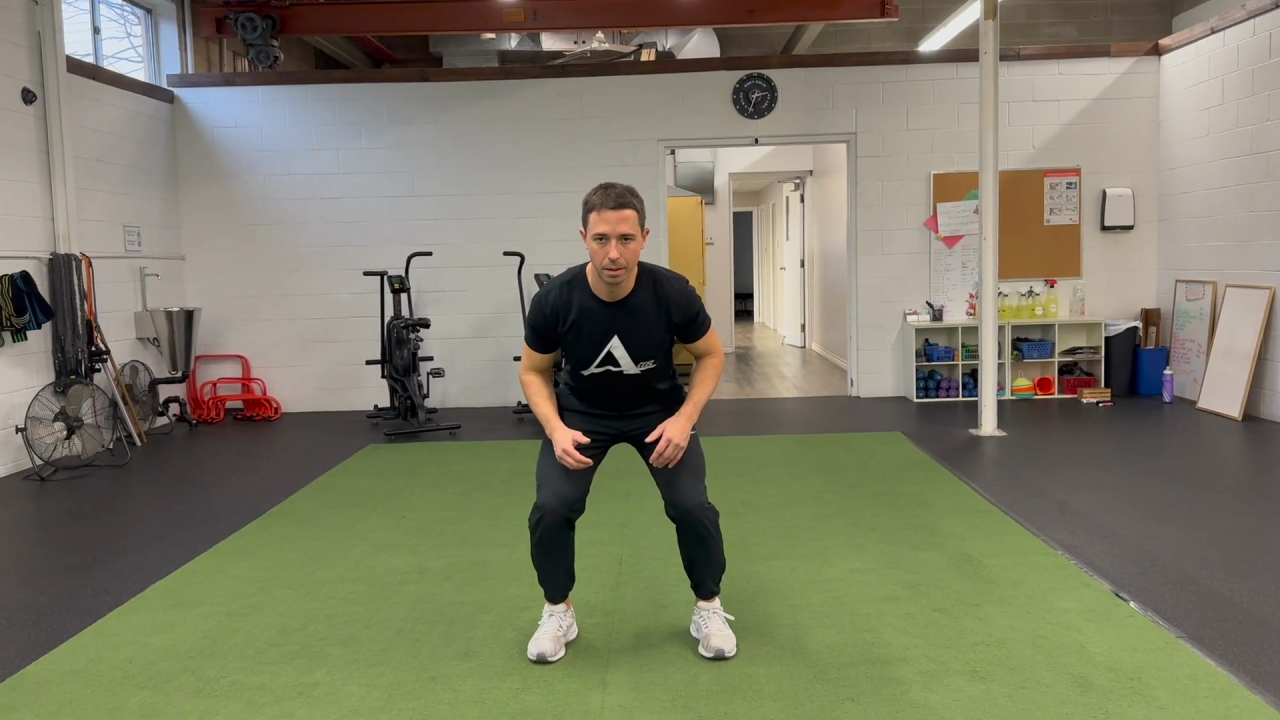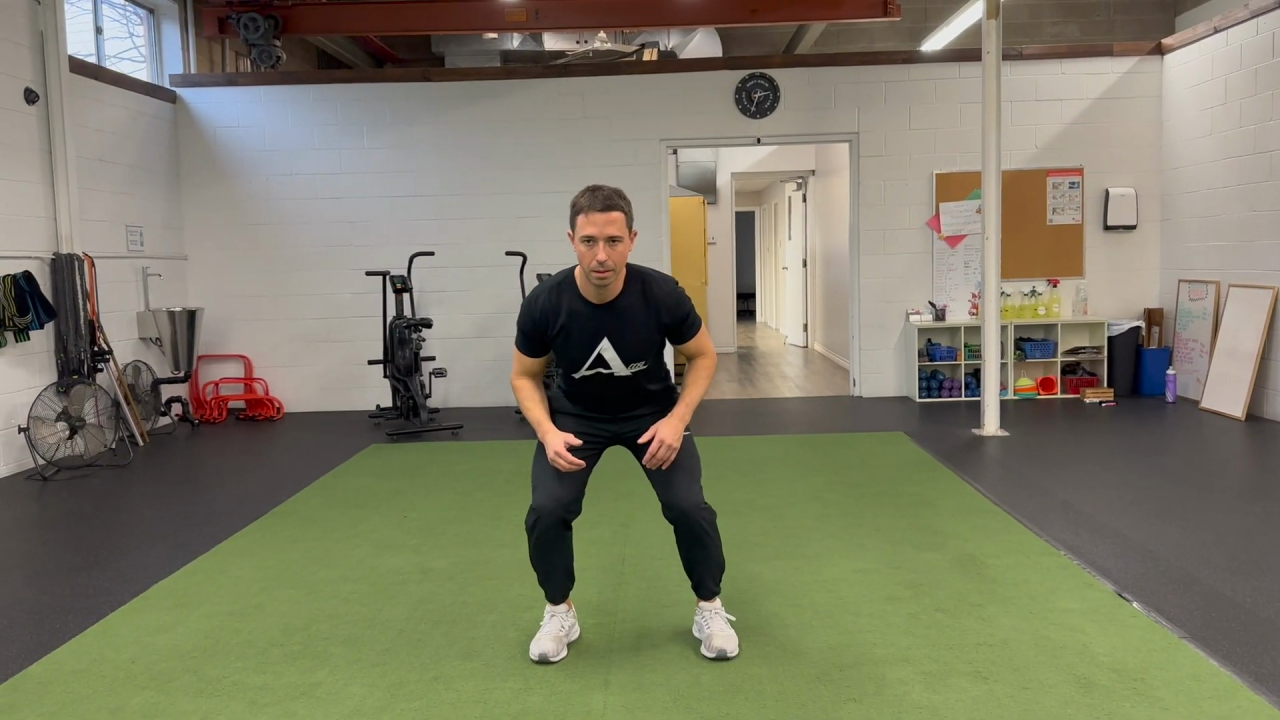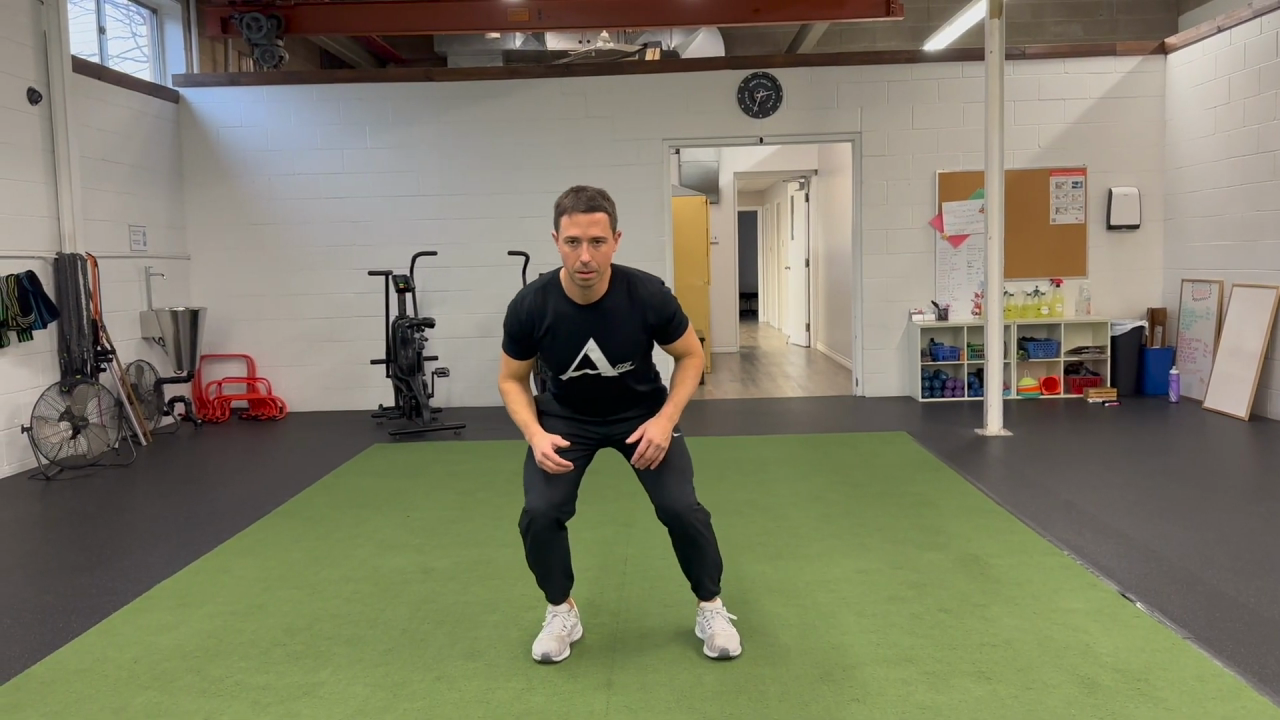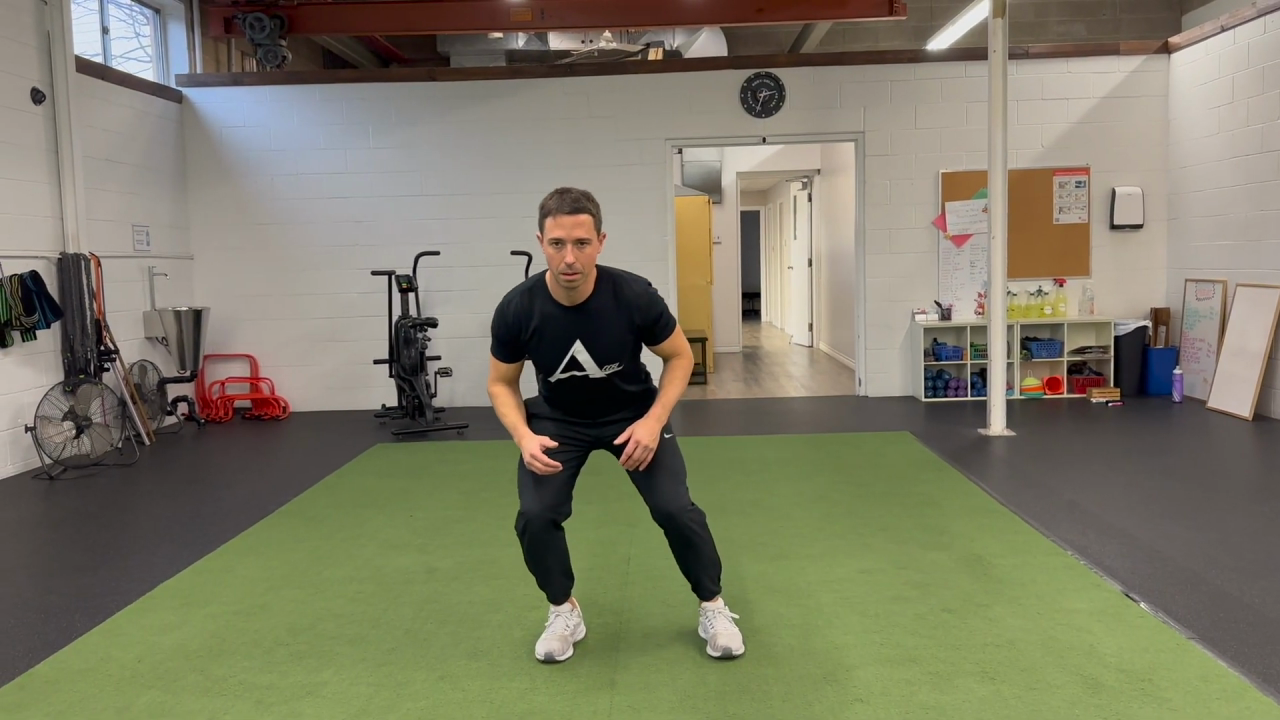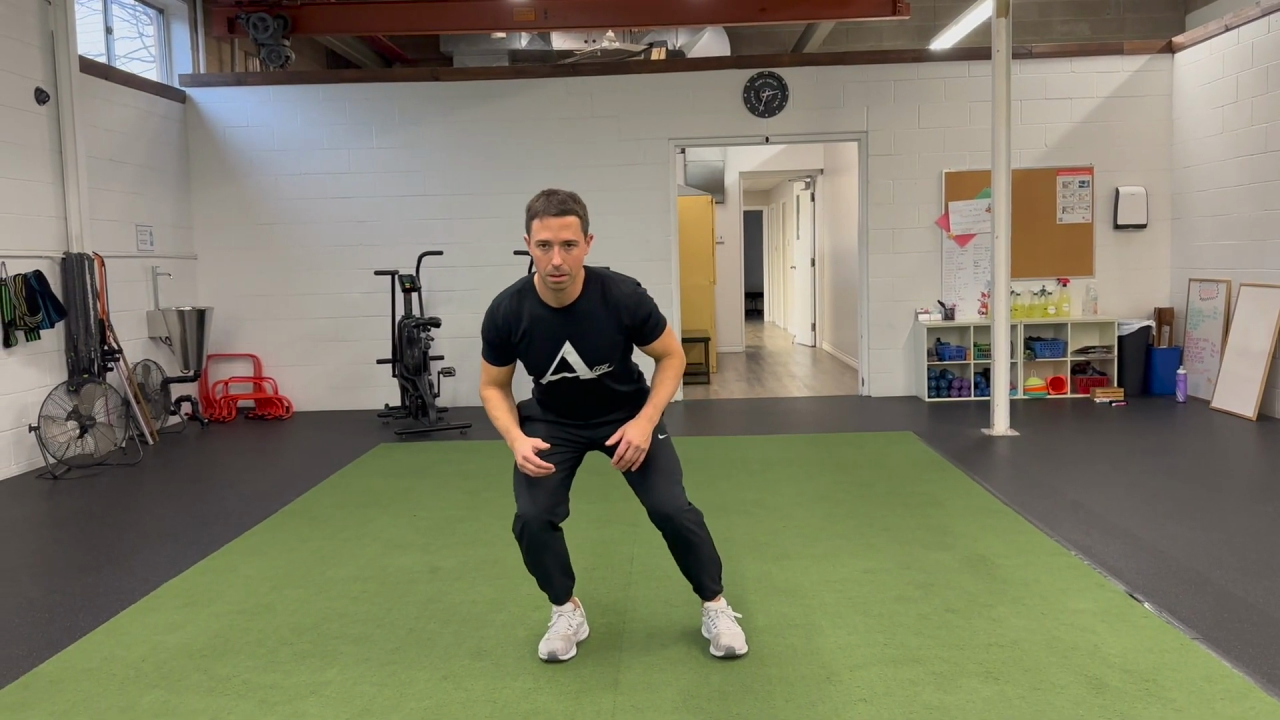
dt=0.2s
person 1, frame 1
left shoulder: (672, 293)
right shoulder: (554, 301)
left elbow: (710, 355)
right elbow: (533, 372)
left wrist: (684, 418)
right wrist: (556, 429)
left hip: (658, 409)
right hip: (581, 411)
left knee: (693, 507)
right knee: (551, 509)
left ankle: (708, 607)
right ankle: (558, 611)
person 1, frame 2
left shoulder: (661, 295)
right shoulder: (544, 304)
left elbow: (702, 356)
right elbow: (525, 376)
left wrist: (677, 419)
right wrist: (548, 432)
left hip: (652, 411)
right hip: (575, 414)
left knee: (688, 507)
right knee: (547, 510)
left ankle: (710, 607)
right ankle: (560, 611)
person 1, frame 3
left shoulder: (647, 295)
right shoulder: (529, 307)
left elbow: (691, 356)
right elbow: (512, 379)
left wrist: (665, 420)
right wrist: (535, 434)
left hip: (641, 413)
right hip: (566, 416)
left knee: (680, 508)
right knee: (540, 513)
left ankle: (711, 607)
right ankle: (561, 611)
person 1, frame 4
left shoulder: (633, 296)
right shoulder: (516, 310)
left elbow: (679, 357)
right elbow: (501, 383)
left wrist: (654, 421)
right wrist: (524, 436)
left hip: (633, 413)
right hip: (558, 419)
left knee: (674, 509)
right knee: (535, 515)
left ankle: (712, 606)
right ankle: (564, 611)
person 1, frame 5
left shoulder: (622, 296)
right shoulder: (506, 313)
left elbow: (672, 357)
right elbow: (494, 387)
left wrist: (645, 422)
right wrist: (517, 439)
left hip: (626, 414)
right hip: (552, 420)
left knee: (671, 509)
right knee: (533, 518)
left ankle: (715, 605)
right ankle: (567, 610)
